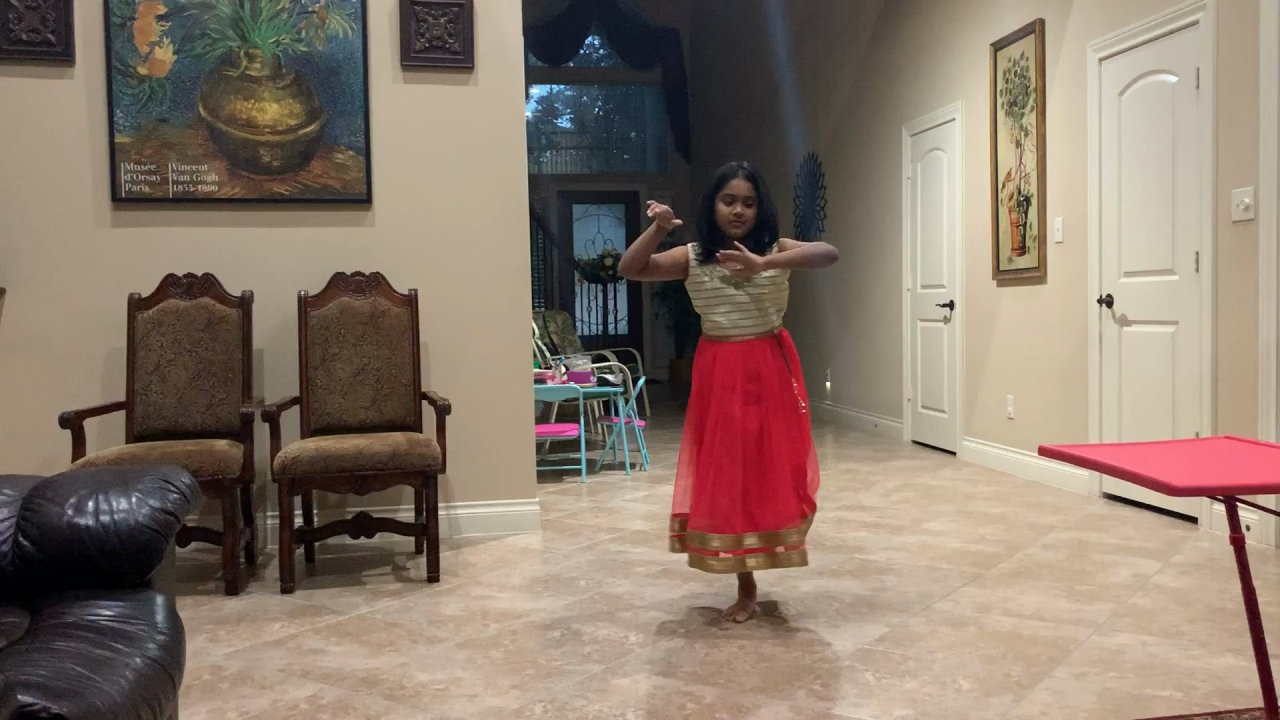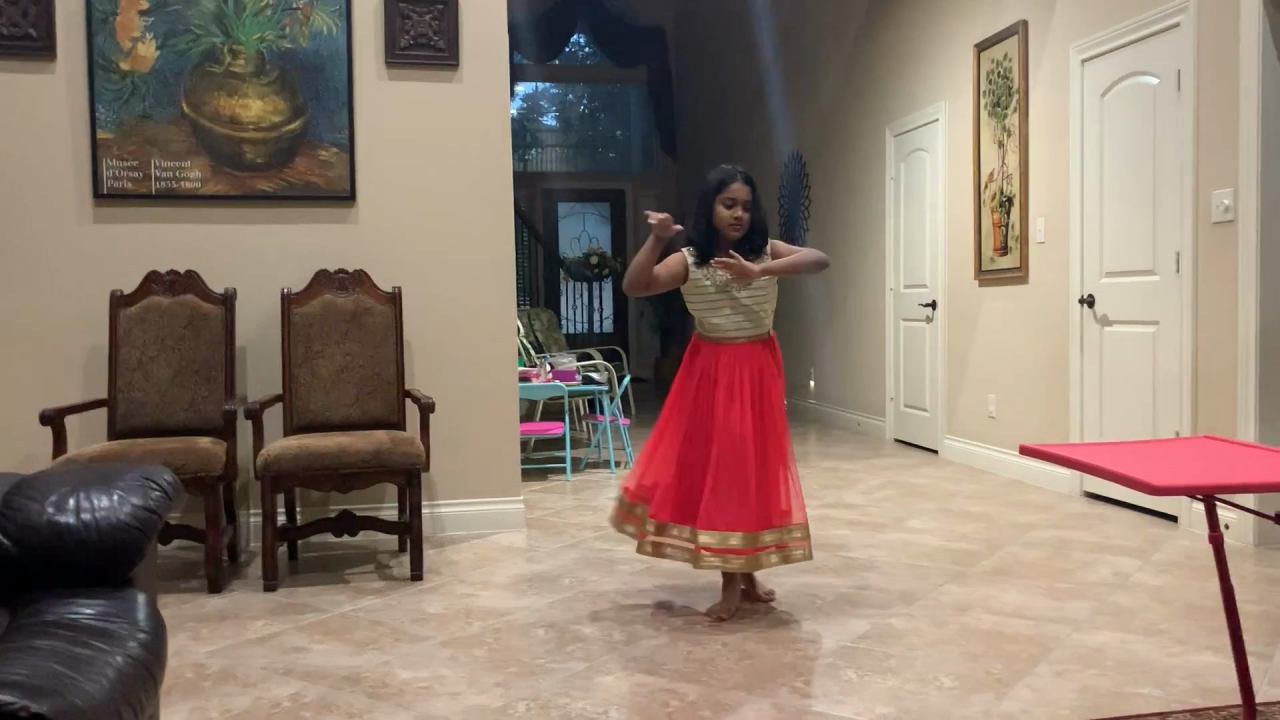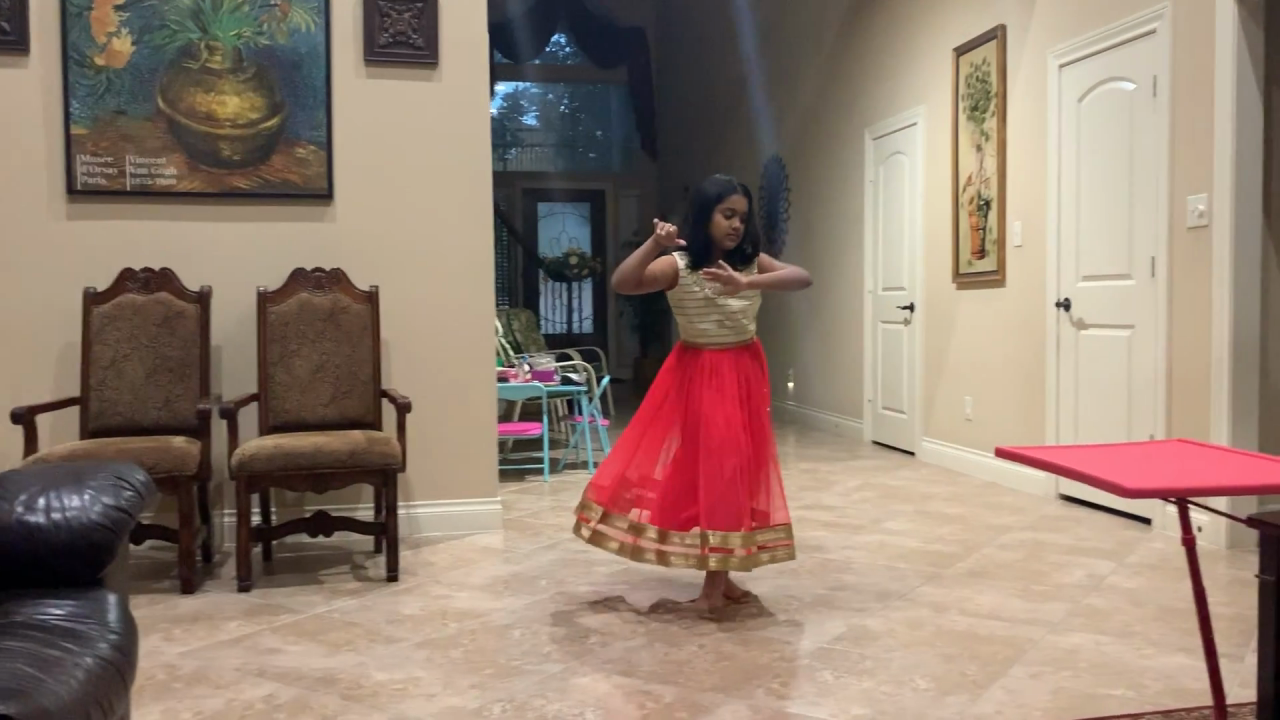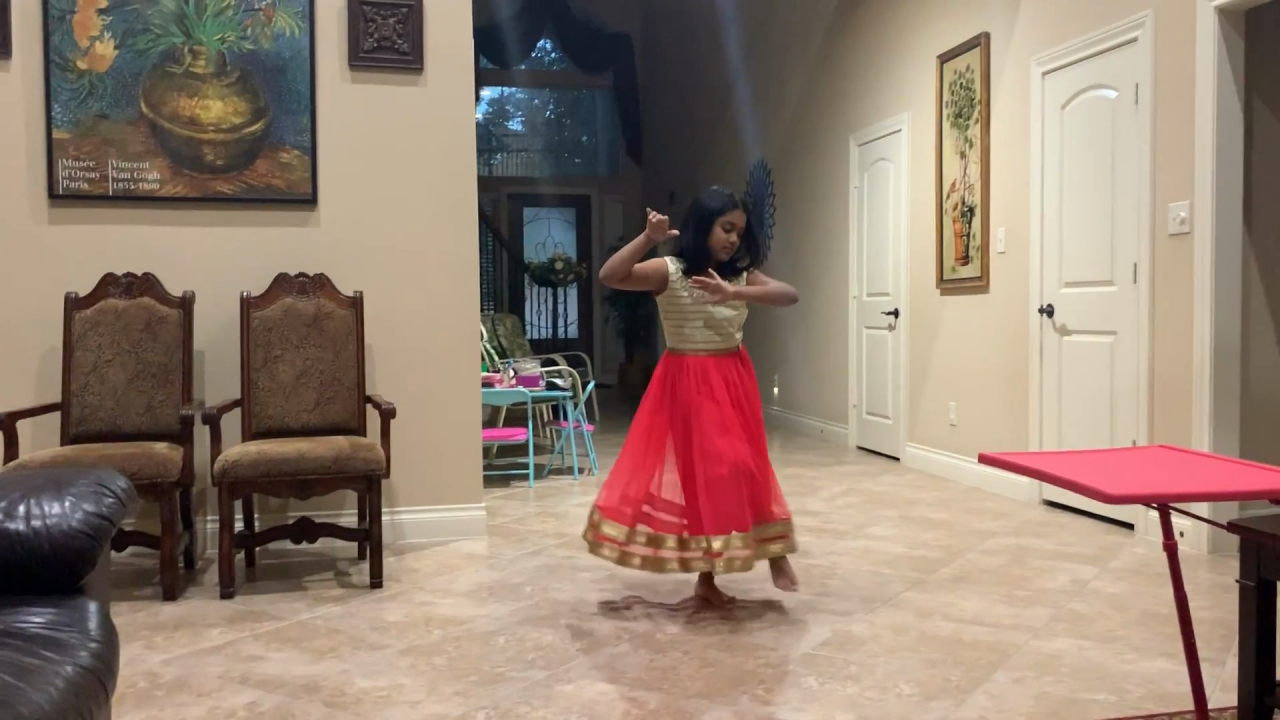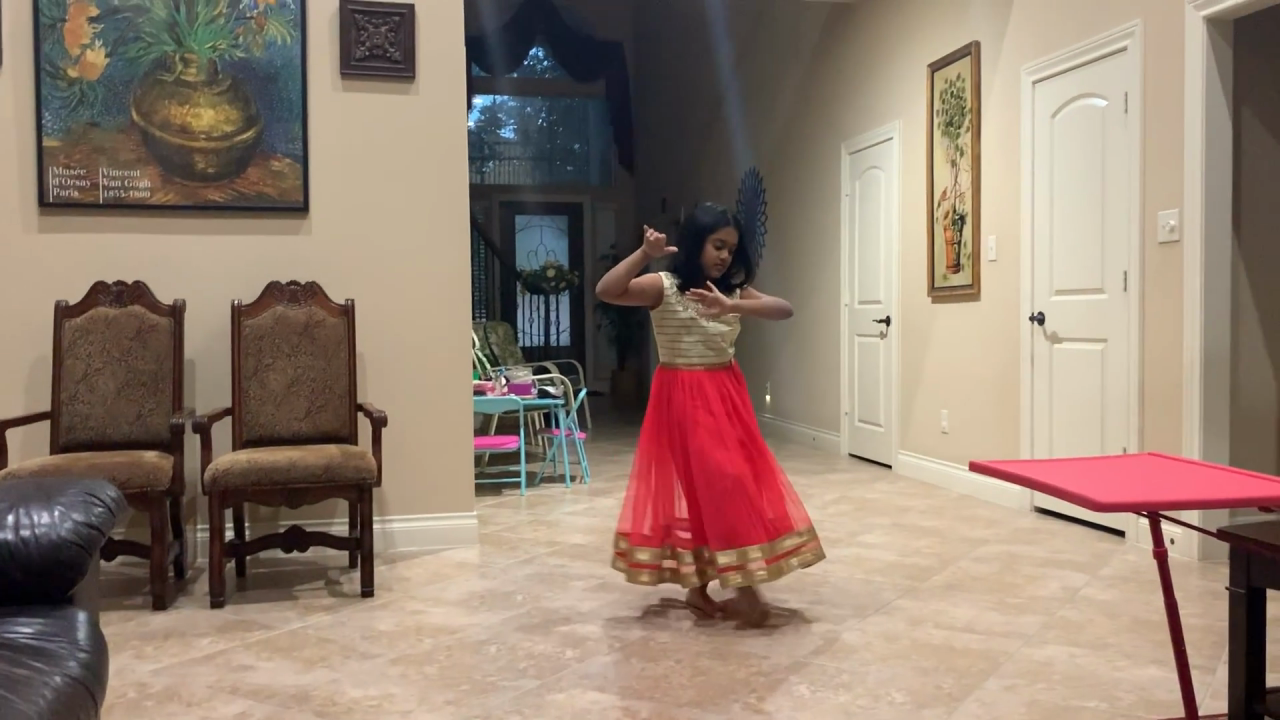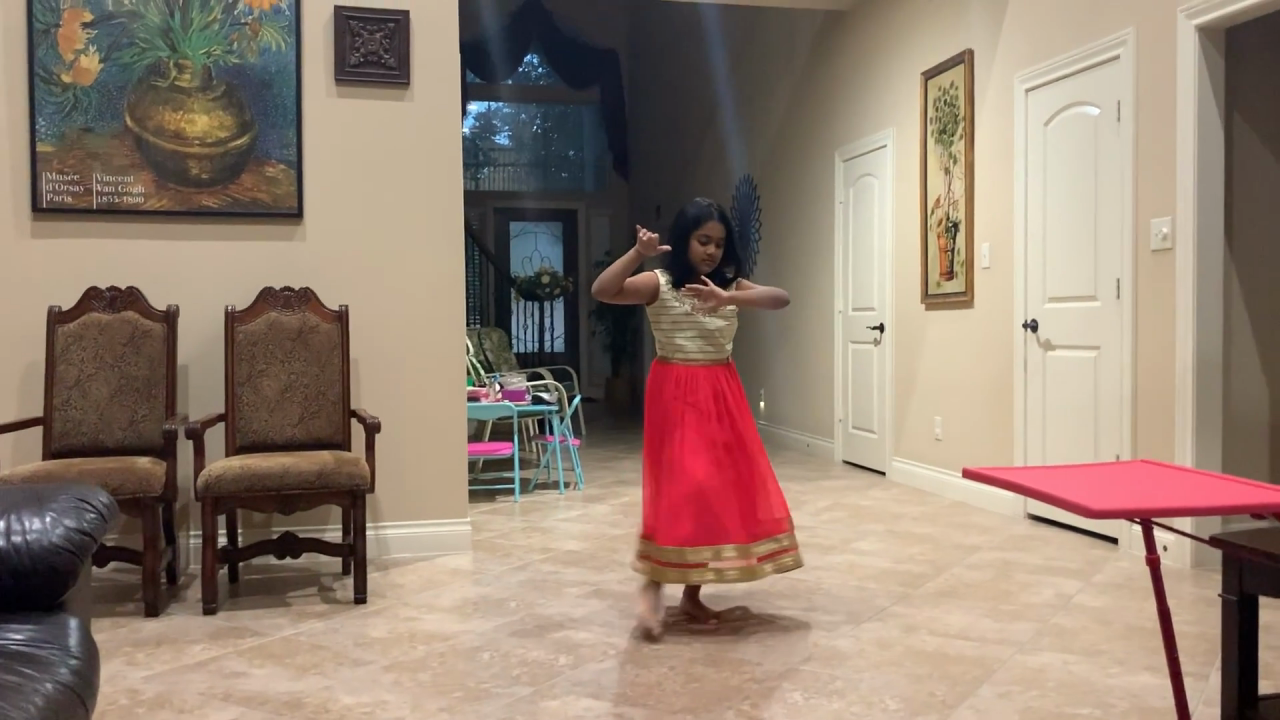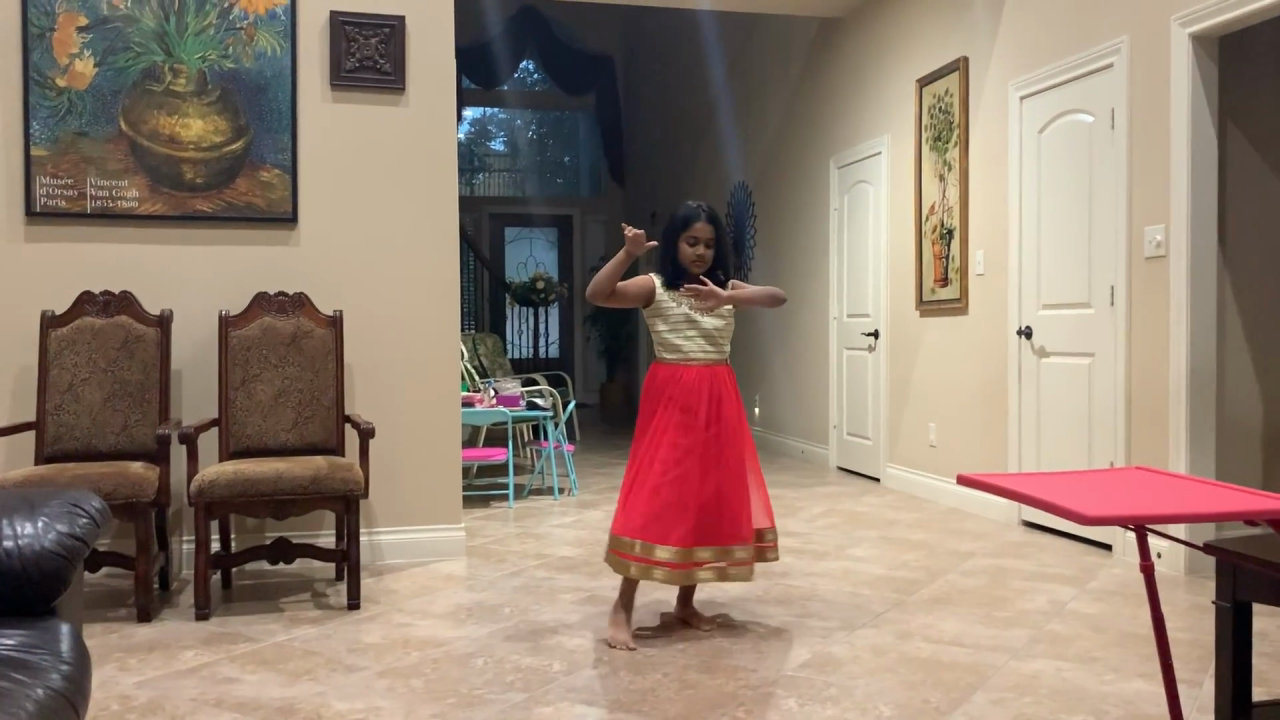
dt=0.2s
person 1, frame 1
left shoulder: (774, 250)
right shoulder: (692, 258)
left elbow: (830, 254)
right elbow: (630, 269)
left wrist: (765, 264)
right wrist: (657, 229)
left hip: (769, 366)
right hip: (719, 370)
left knee: (771, 464)
right knee: (725, 466)
left ankle: (766, 548)
right ankle: (745, 585)
person 1, frame 2
left shoulder: (766, 252)
right shoulder: (688, 261)
left elbow: (820, 259)
right elbow: (633, 286)
left wrist: (760, 271)
right wrist: (656, 240)
left hip: (759, 368)
right hip: (710, 369)
left knee: (752, 464)
right knee: (709, 463)
left ankle: (743, 572)
right ankle: (732, 580)
person 1, frame 3
left shoulder: (754, 264)
right shoulder: (677, 266)
left elbow: (803, 278)
right elbow: (621, 284)
left wrist: (746, 284)
right wrist: (655, 244)
left hip: (744, 373)
right hip: (697, 372)
left knee: (734, 467)
right knee: (701, 465)
left ankle: (722, 575)
right ankle: (714, 576)
person 1, frame 4
left shoulder: (740, 275)
right shoulder: (667, 272)
left elbow: (789, 295)
right elbow: (609, 277)
left wrist: (733, 293)
right wrist: (646, 238)
left hip: (734, 379)
right hip: (686, 380)
left knee: (737, 470)
right knee: (706, 469)
left ankle: (707, 577)
person 1, frame 5
left shoulder: (734, 291)
right shoulder: (663, 287)
left elbow: (785, 309)
right elbow: (606, 291)
left wrist: (731, 307)
right wrist: (645, 253)
left hip: (726, 393)
right hip: (682, 395)
left knee: (736, 483)
right knee: (713, 482)
left ankle: (700, 587)
right ankle: (742, 582)
person 1, frame 6
left shoulder: (729, 285)
right shoulder: (658, 284)
left elbow: (781, 298)
right elbow: (601, 291)
left wrist: (727, 299)
right wrist: (638, 253)
left hip: (722, 393)
right hip: (675, 392)
left knee: (724, 485)
right knee: (685, 486)
left ankle: (691, 594)
right ankle: (651, 589)
person 1, frame 7
left shoulder: (726, 287)
right shoulder: (653, 287)
left elbow: (778, 297)
right elbow: (596, 295)
left wrist: (726, 298)
right wrist: (628, 253)
left hip: (719, 396)
right hip: (671, 395)
left knee: (713, 492)
right knee: (659, 491)
left ankle: (685, 600)
right ankle: (622, 604)
